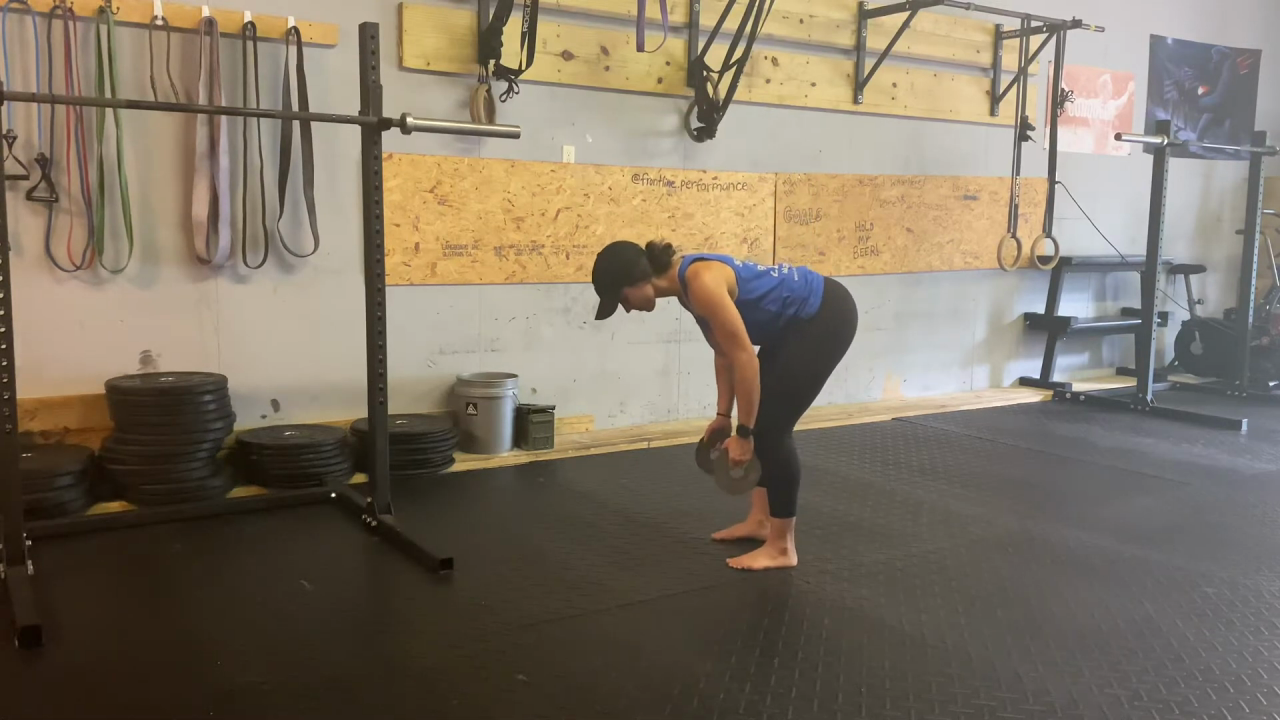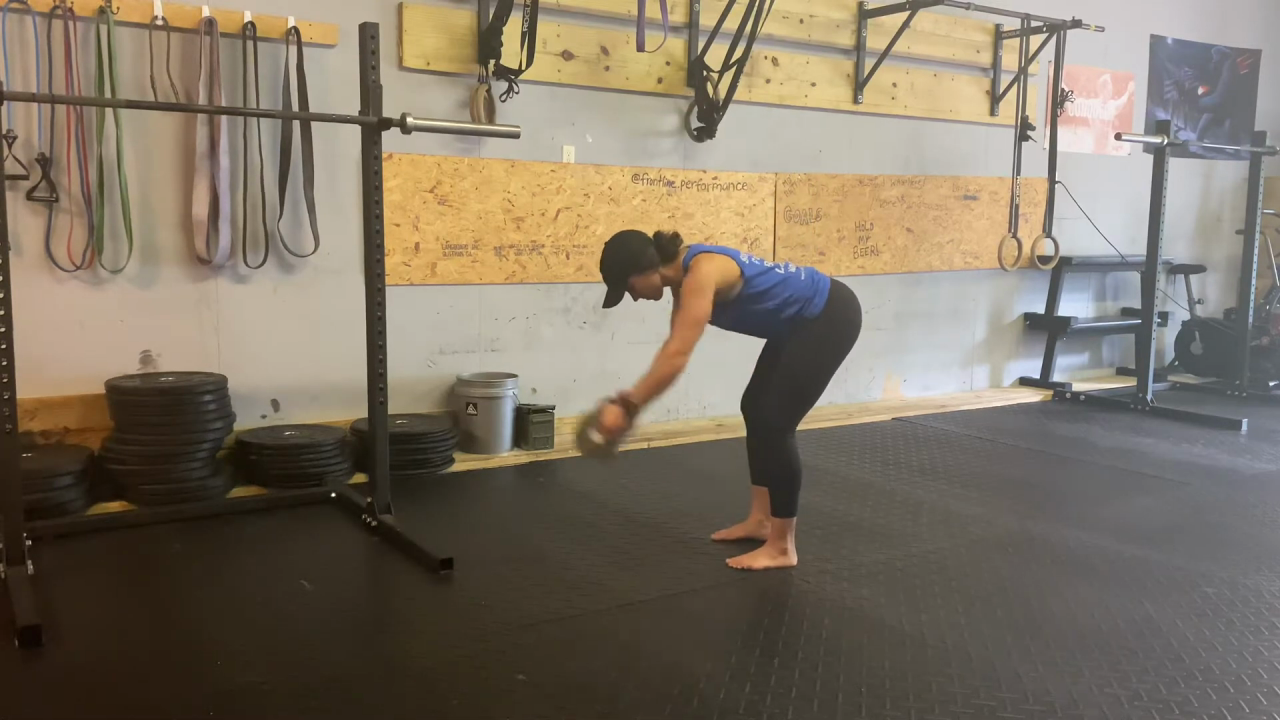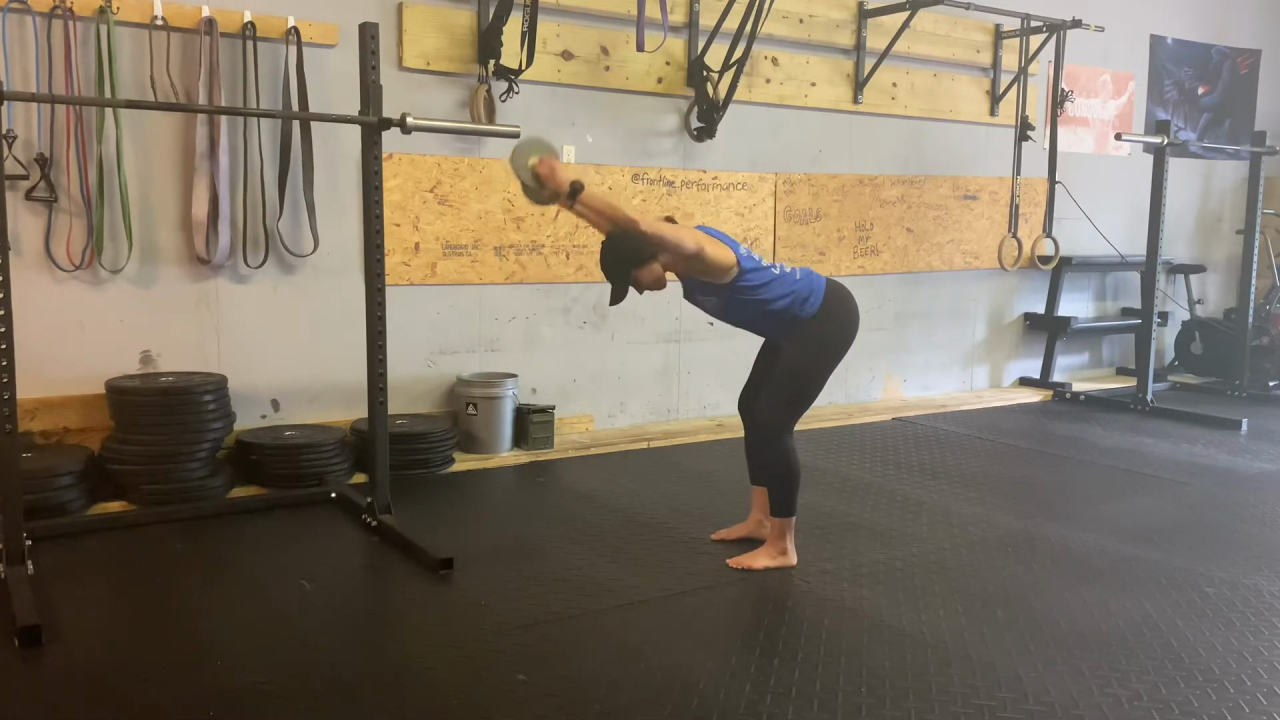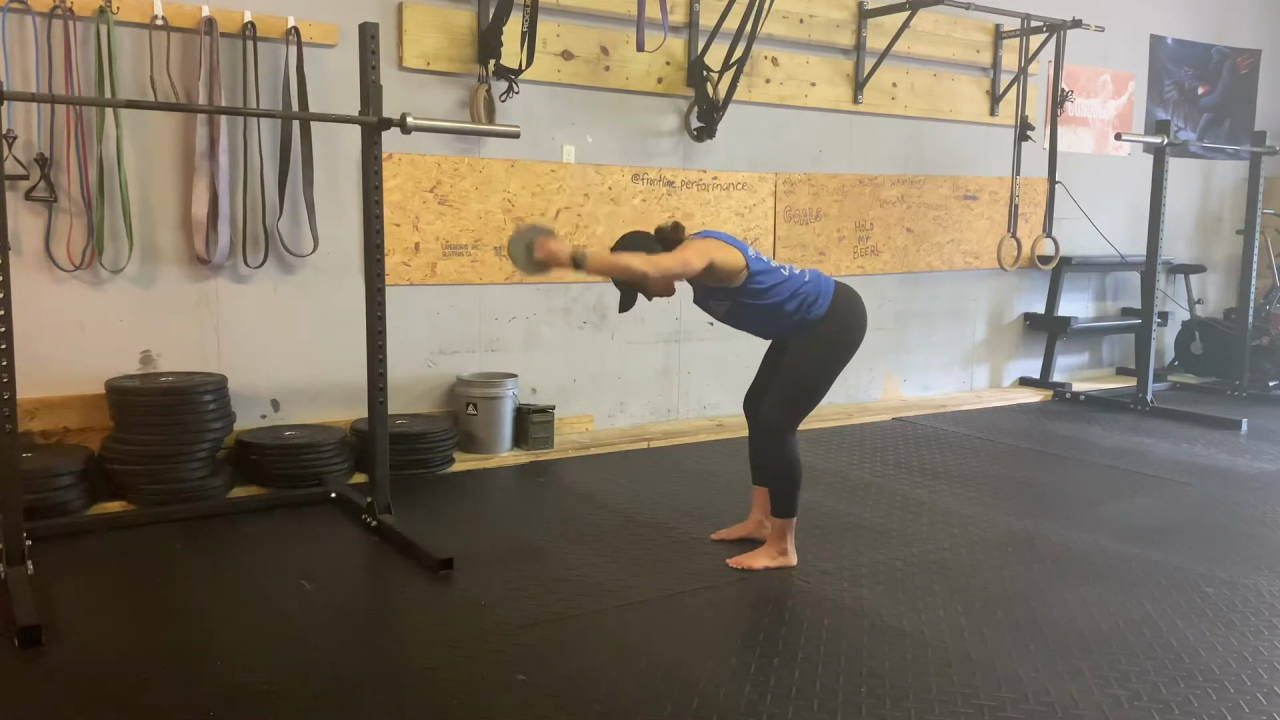
dt=0.4s
person 1, frame 1
left shoulder: (700, 283)
right shoulder: (684, 281)
left elbow: (745, 359)
right elbow: (725, 352)
left wrist: (743, 433)
right wrist: (724, 415)
left hip: (826, 316)
right hip: (800, 319)
left knee: (771, 423)
right knee: (756, 416)
left ankle: (782, 547)
right ankle: (760, 520)
person 1, frame 2
left shoulder: (703, 273)
right shoulder: (685, 271)
left elbow: (677, 355)
right elbow: (673, 347)
left wrist: (627, 407)
right wrist: (629, 400)
left hip: (832, 318)
right hip: (803, 321)
left knee: (776, 423)
right knee: (756, 407)
left ankle: (782, 547)
right ankle: (761, 519)
person 1, frame 3
left shoulder: (699, 255)
right shoulder: (683, 250)
left elbow: (638, 225)
right elbow: (623, 230)
left wrist: (570, 189)
right wrist: (567, 195)
left hip: (827, 318)
right hip: (797, 320)
left knee: (772, 424)
right knee: (753, 409)
left ankle: (781, 546)
right ankle: (760, 519)
person 1, frame 4
left shoulder: (703, 253)
right shoulder: (690, 254)
left elbow: (644, 269)
right elbow: (640, 270)
left wrist: (573, 257)
right wrist: (574, 256)
left hip: (834, 320)
right hip: (805, 323)
left knee: (774, 423)
right knee: (757, 408)
left ankle: (782, 547)
right ankle: (761, 520)
